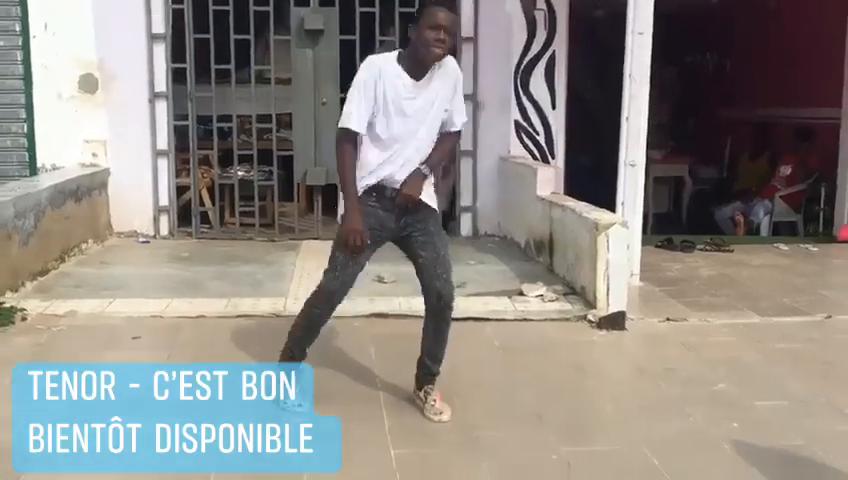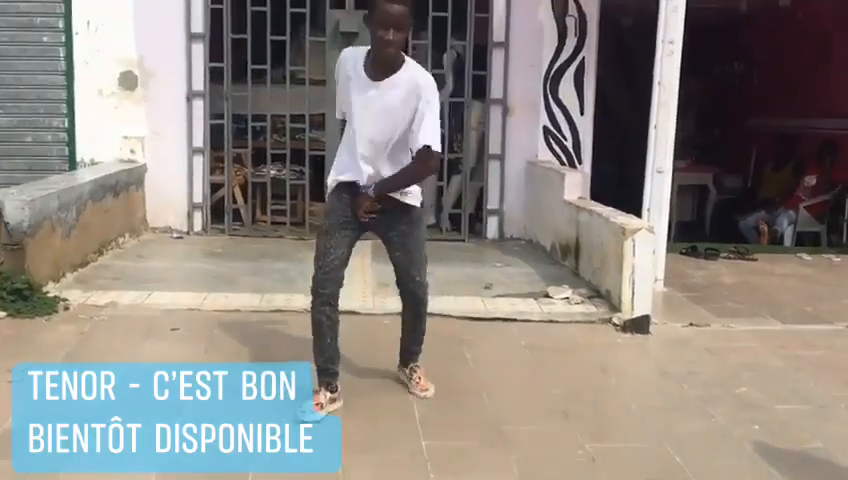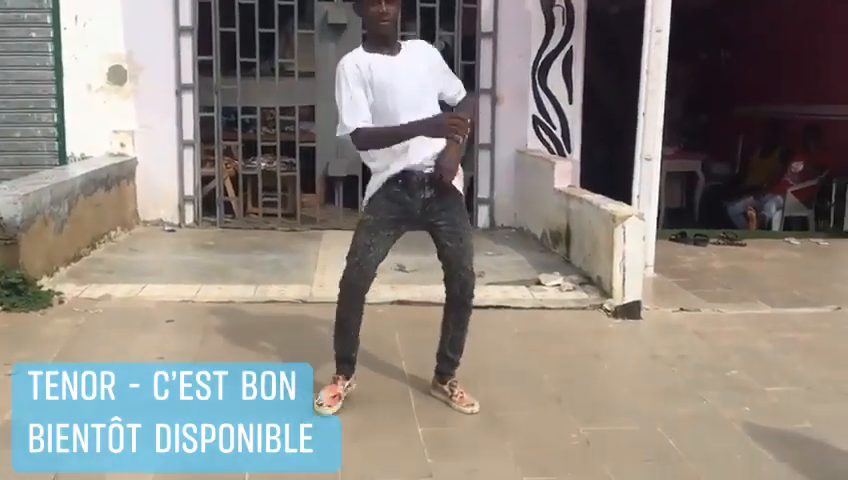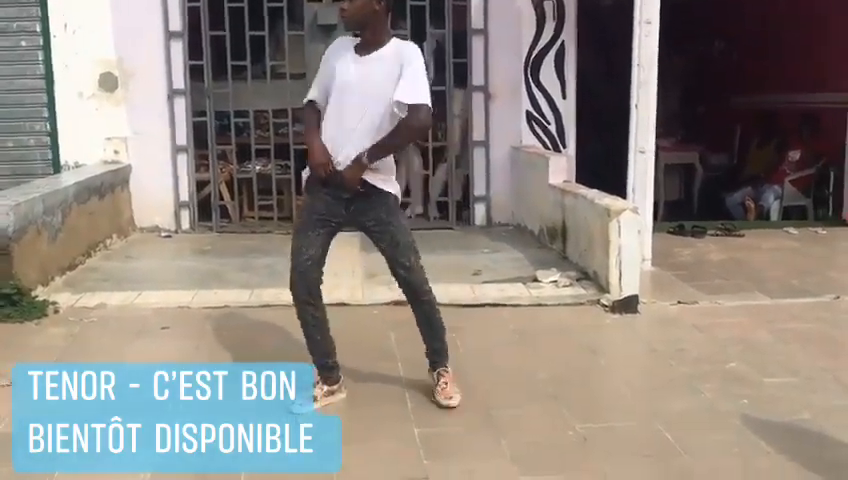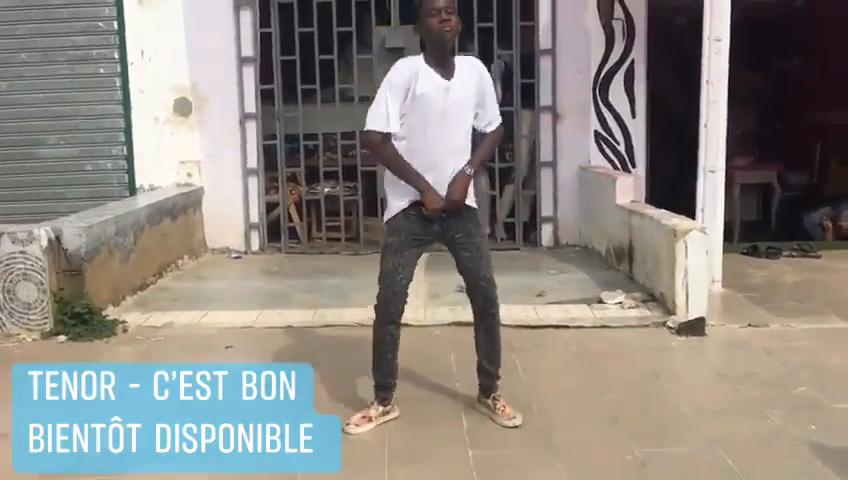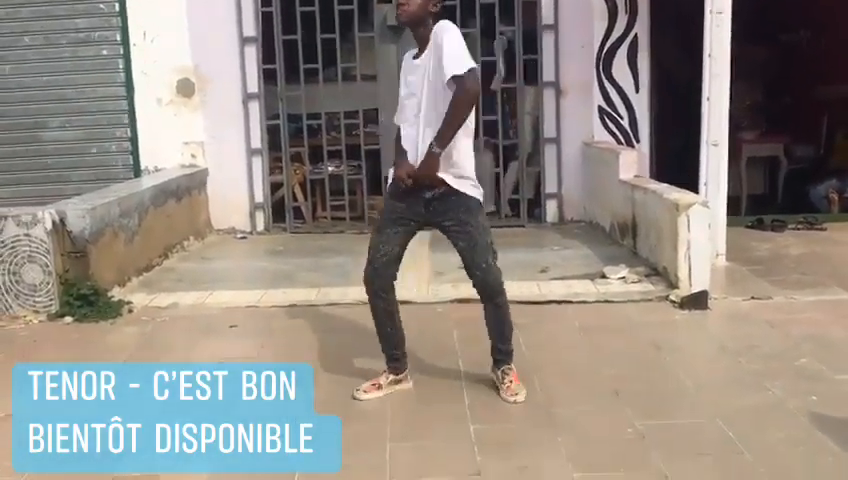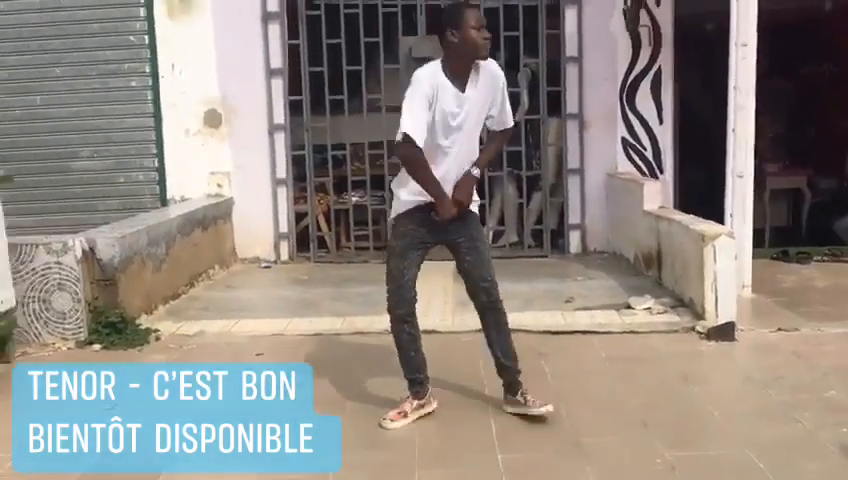
dt=0.7s
person 1, frame 1
left shoulder: (450, 73)
right shoulder: (375, 69)
right elbow: (347, 139)
left wrist: (422, 174)
right wrist: (353, 209)
left hip: (418, 201)
right hip: (371, 197)
left knee: (441, 293)
right knee: (331, 289)
left ankle: (426, 384)
person 1, frame 2
left shoulder: (420, 84)
right shoulder: (347, 62)
left elbow: (429, 158)
left wrist: (377, 191)
left hip: (397, 197)
right hip: (346, 191)
left knee: (415, 290)
right knee: (324, 287)
left ankle: (409, 364)
right ankle: (328, 387)
person 1, frame 3
left shoulder: (424, 52)
right shoulder: (353, 65)
left elbow: (463, 101)
right elbow: (361, 136)
left wrist: (455, 145)
right wrist: (421, 127)
left hip: (441, 185)
right hip: (393, 187)
left knee: (462, 282)
right knee: (354, 279)
left ankle: (445, 378)
right ankle: (343, 375)
person 1, frame 4
left shoulder: (404, 54)
right shoulder: (337, 50)
left elbow: (418, 119)
right elbow: (313, 103)
left wrist: (363, 160)
right wrist: (314, 141)
left hip: (374, 187)
right hip: (324, 185)
left knee: (413, 278)
right knee: (302, 281)
left ankle: (439, 367)
right ankle: (330, 378)
person 1, frame 5
left shoulder: (475, 71)
right shoulder: (406, 72)
left elbow: (493, 131)
right elbow: (373, 139)
left wrist: (466, 173)
right wrist: (424, 188)
left hip: (459, 204)
right hip: (409, 207)
left knee: (486, 296)
right knee: (389, 301)
left ankle: (489, 392)
right ankle: (383, 400)
person 1, frame 6
left shoulder: (445, 33)
right shoulder: (409, 60)
left elbow: (468, 87)
left wrist: (434, 153)
right wrist: (403, 162)
left hip: (452, 184)
right hip: (406, 187)
left knee: (488, 279)
right knee: (376, 275)
left ankle: (504, 365)
right ankle: (397, 369)
person 1, frame 7
left shoulder: (491, 74)
right shoulder: (427, 79)
left elbow: (502, 130)
right elbow: (407, 147)
left wrist: (471, 176)
right wrist: (440, 199)
left hip: (462, 205)
right hip: (415, 206)
left knee: (487, 294)
right knee: (400, 300)
left ankle: (514, 390)
right ankle: (419, 394)
